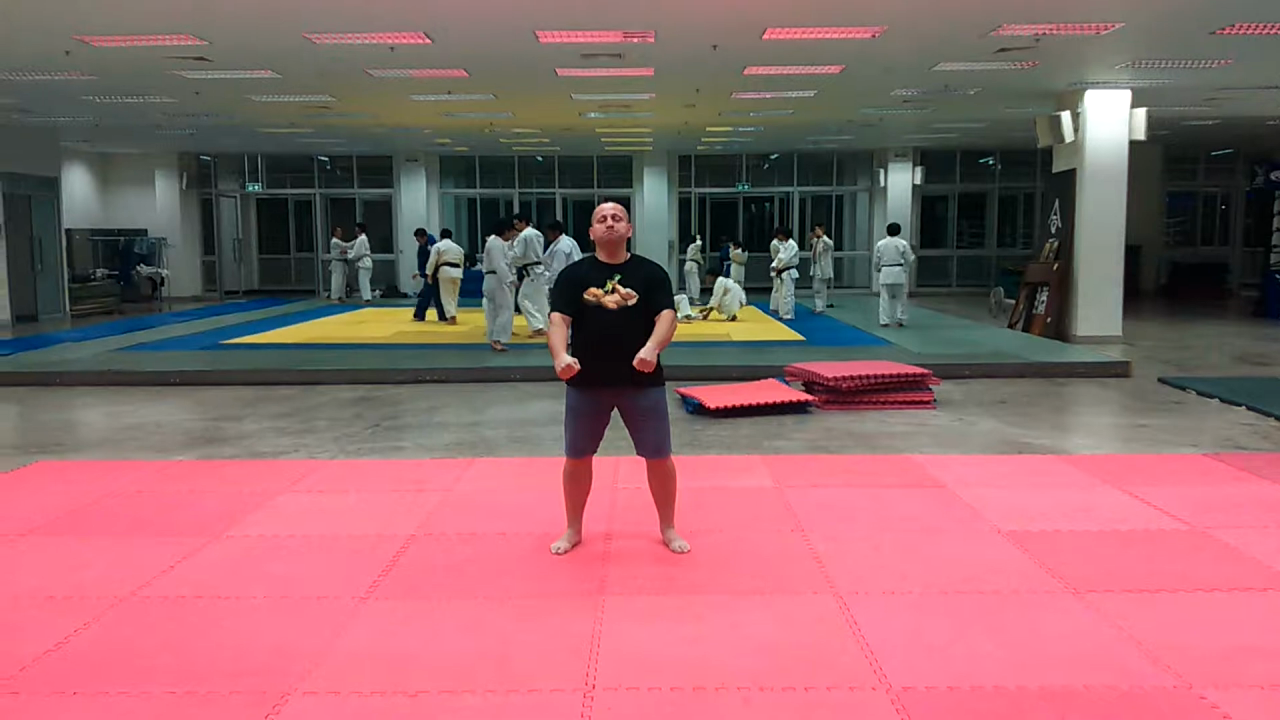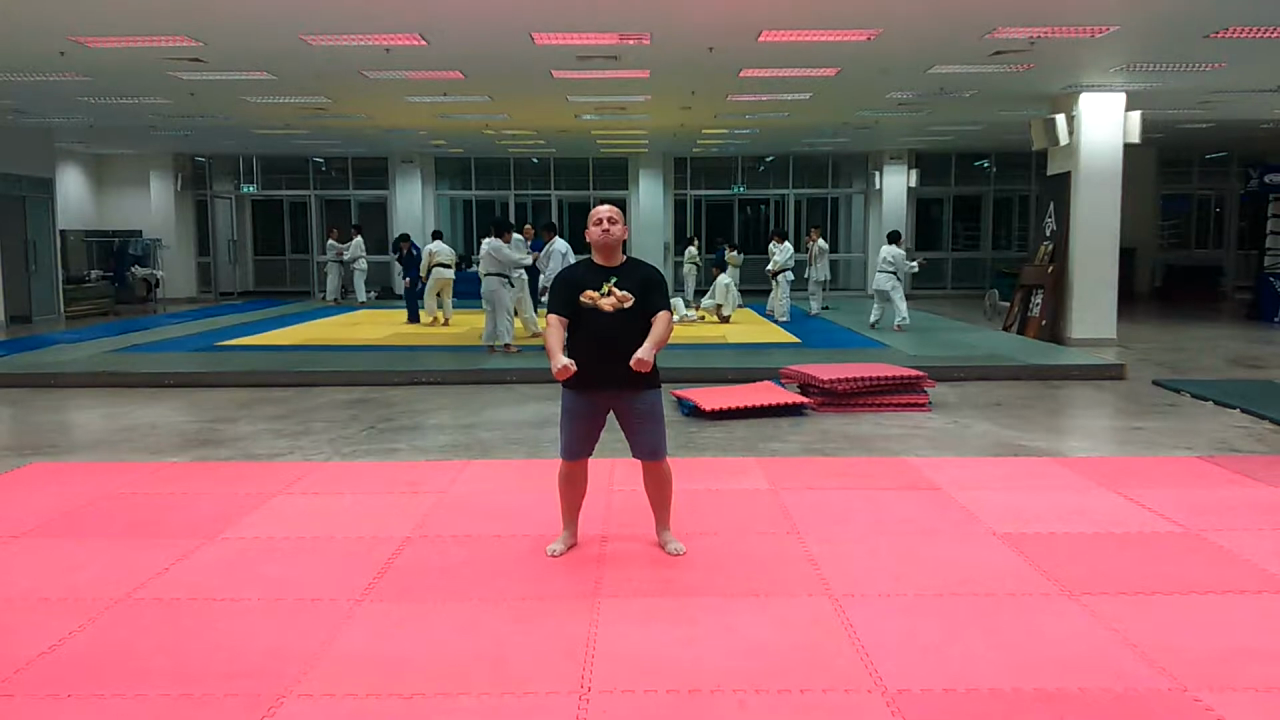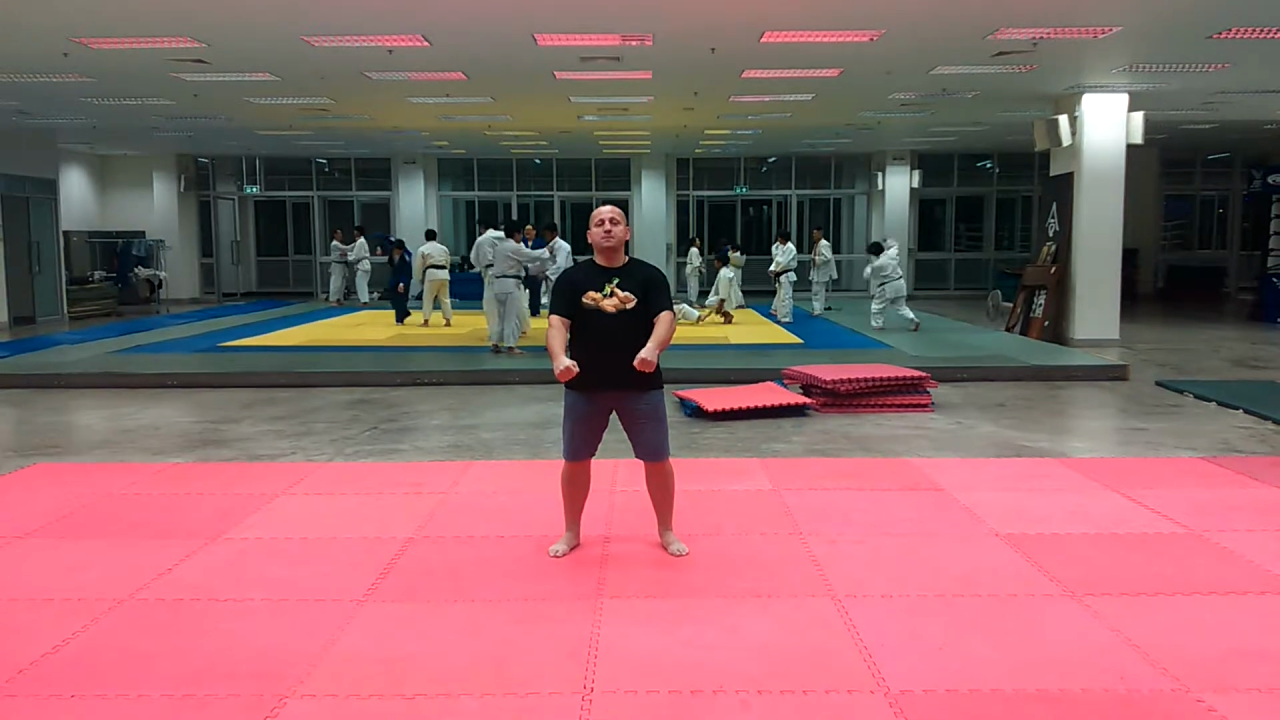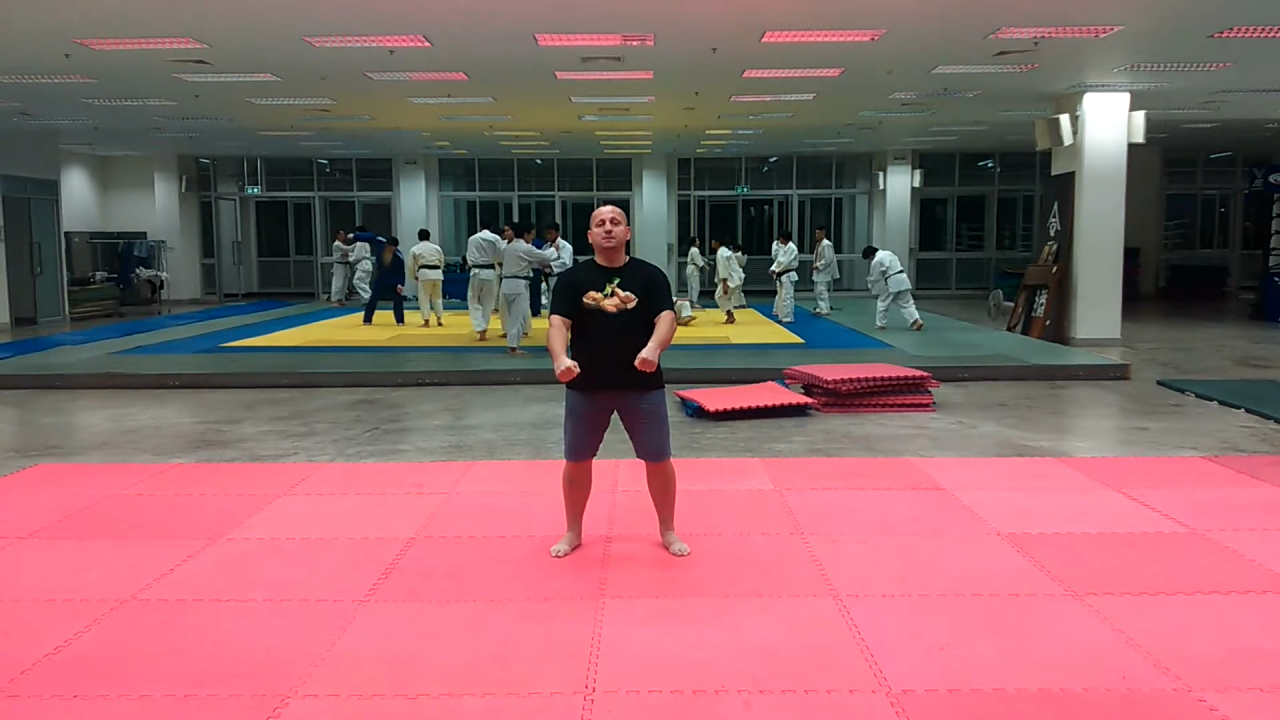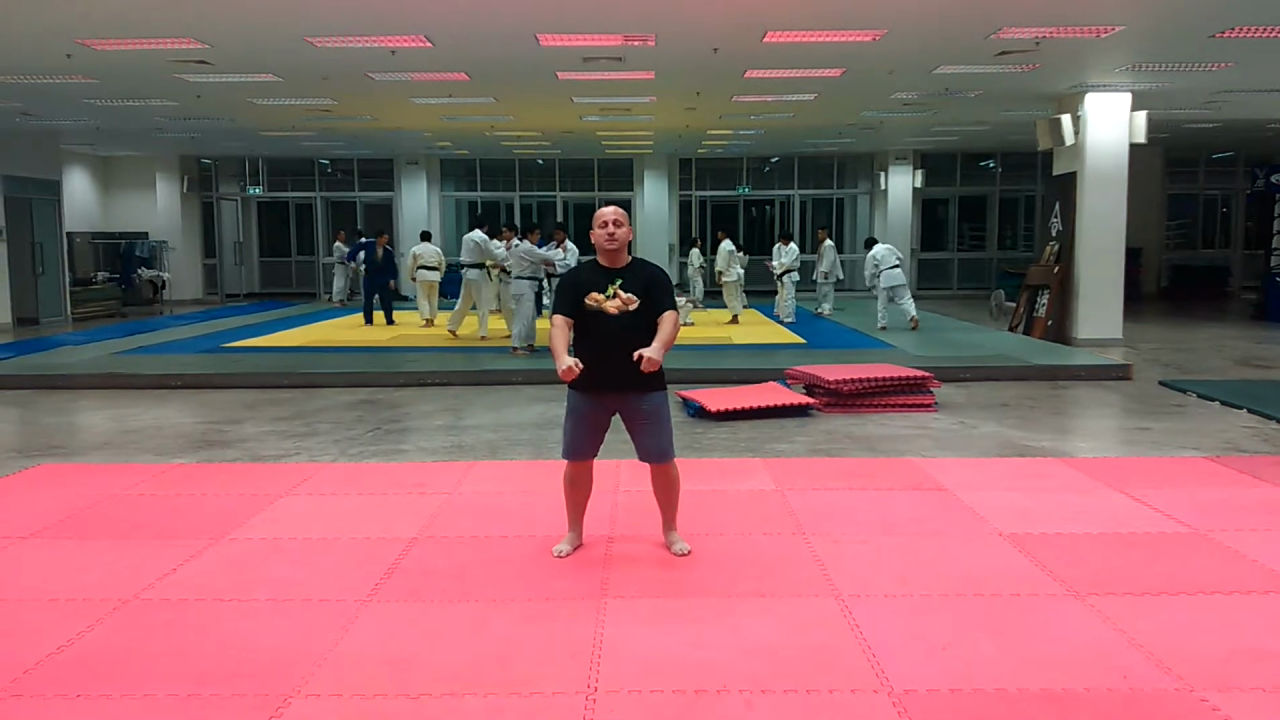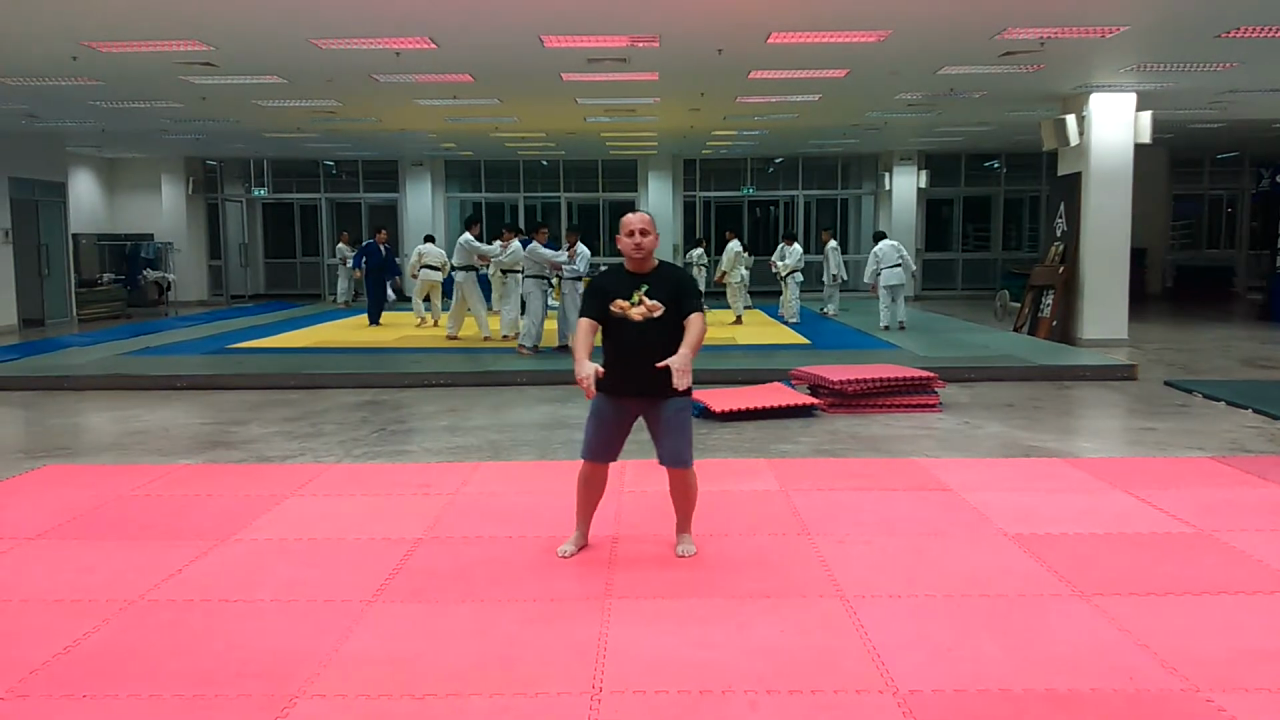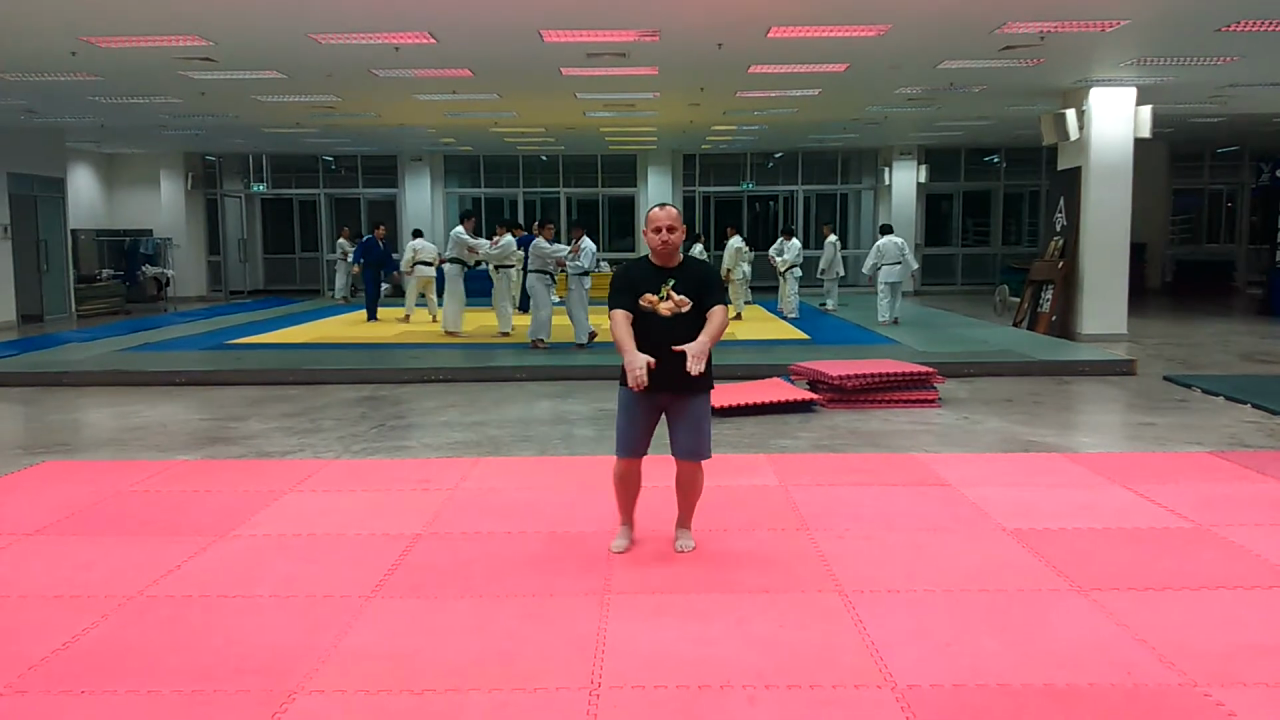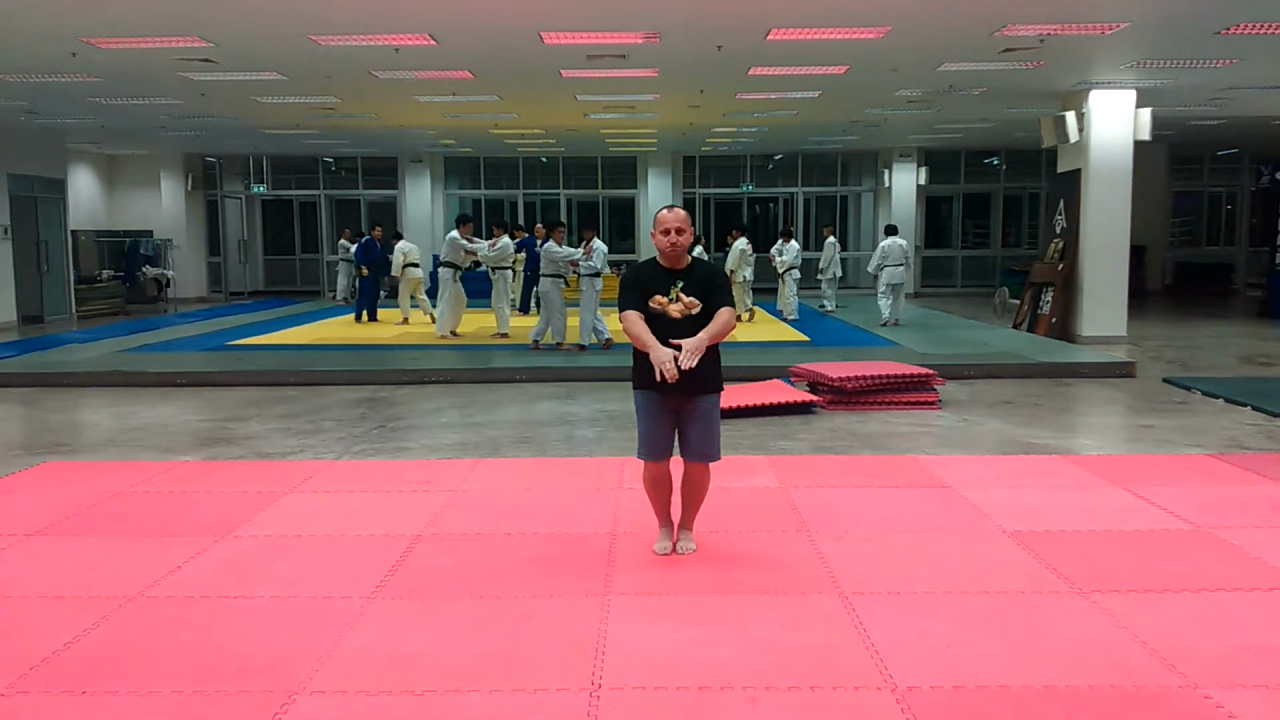
dt=0.3s
person 1, frame 1
left shoulder: (651, 272)
right shoulder: (574, 274)
left elbow: (667, 316)
right elbow: (559, 319)
left wrist: (652, 348)
right wrist: (560, 355)
left hip: (642, 382)
right hip: (586, 383)
left knee: (659, 456)
right knee: (577, 457)
left ankle: (668, 528)
right ankle: (573, 529)
person 1, frame 2
left shoulder: (647, 275)
right shoulder: (569, 277)
left elbow: (663, 318)
right elbow: (556, 322)
left wrist: (649, 348)
right wrist: (557, 356)
left hip: (638, 384)
right hip: (582, 385)
left knee: (654, 459)
right knee: (573, 460)
left ankle: (663, 530)
right ankle: (569, 532)
person 1, frame 3
left shoulder: (649, 275)
right shoulder: (572, 278)
left elbow: (665, 317)
right elbow: (558, 322)
left wrist: (653, 348)
right wrist: (559, 358)
left hip: (641, 385)
right hip: (584, 386)
left knee: (657, 459)
right knee: (575, 460)
left ankle: (666, 531)
right ankle: (571, 532)
person 1, frame 4
left shoulder: (650, 275)
right shoulder: (573, 277)
left elbow: (666, 317)
right elbow: (559, 322)
left wrist: (653, 348)
right wrist: (560, 358)
left hip: (642, 385)
right hip: (586, 386)
left knee: (658, 459)
right knee: (577, 460)
left ankle: (667, 531)
right ankle: (573, 532)
person 1, frame 5
left shoulder: (652, 275)
right shoulder: (575, 278)
left elbow: (669, 317)
right elbow: (561, 322)
left wrist: (658, 348)
right wrist: (562, 357)
left hip: (644, 385)
right hip: (588, 386)
left knee: (662, 460)
right knee: (577, 460)
left ankle: (670, 530)
right ankle: (574, 532)
person 1, frame 6
left shoulder: (678, 278)
right shoulder: (603, 283)
left elbow: (696, 320)
right elbow: (586, 324)
left wrist: (685, 354)
right wrist: (582, 362)
left hip: (667, 391)
right hip: (614, 389)
left knee: (680, 465)
right knee: (594, 462)
left ankle: (684, 531)
right ankle: (581, 533)
person 1, frame 7
left shoulder: (703, 273)
right shoulder: (628, 274)
left elbow: (719, 314)
right elbow: (619, 318)
left wrist: (703, 344)
right wrist: (631, 355)
left hip: (690, 383)
right hip: (640, 382)
left knee: (690, 459)
right knee: (629, 458)
left ankle: (684, 526)
right ankle: (626, 525)
person 1, frame 8
left shoulder: (711, 275)
right shoulder: (637, 276)
left elbow: (727, 316)
right elbow: (631, 319)
left wrist: (701, 340)
right wrist: (655, 349)
left hip: (702, 384)
right hip: (652, 383)
left knee: (698, 461)
right knee: (654, 461)
left ankle: (686, 527)
right ankle: (664, 525)
